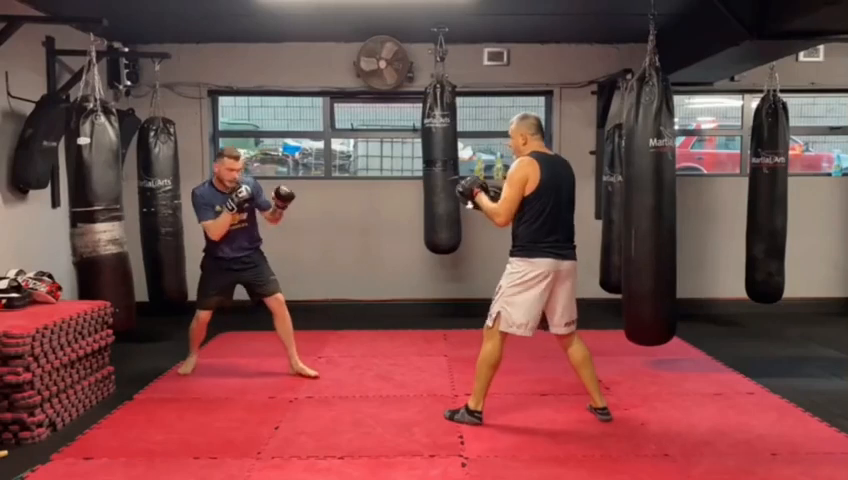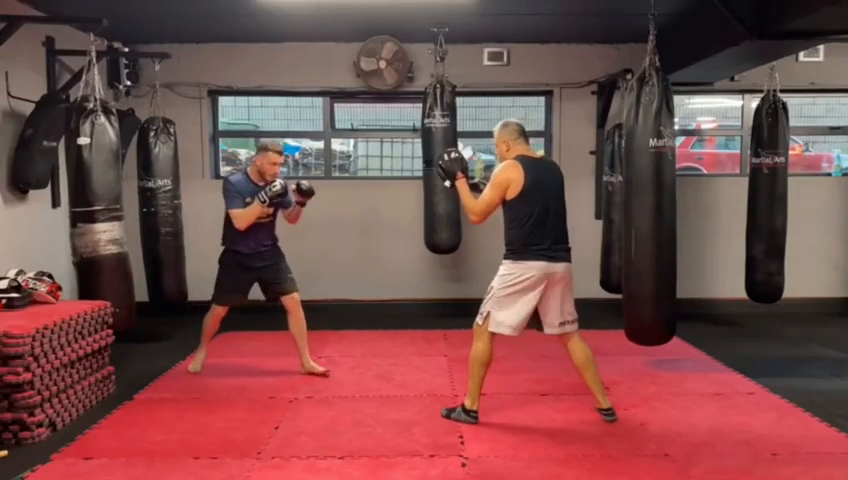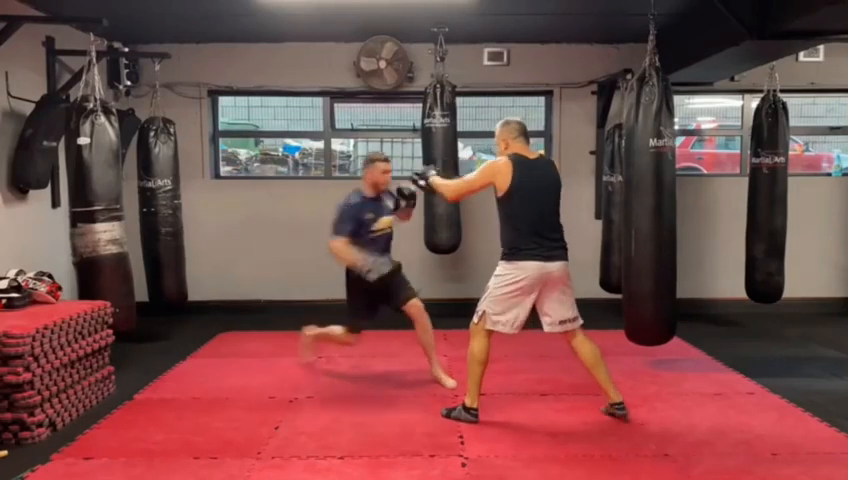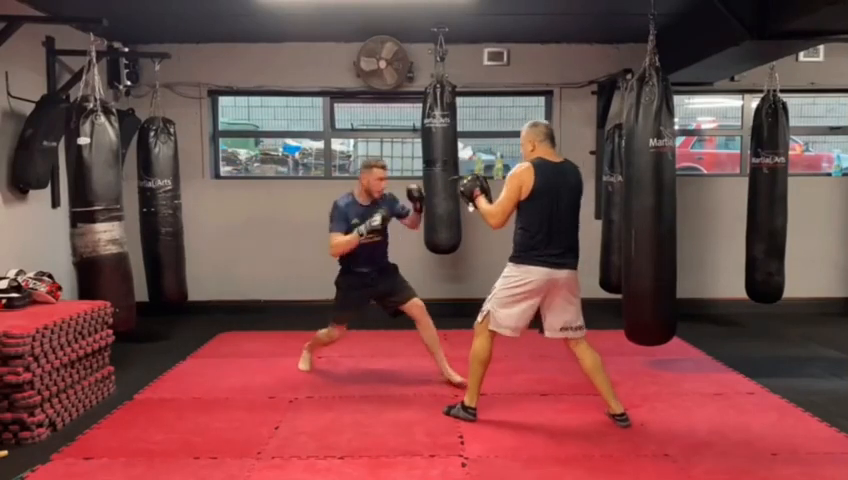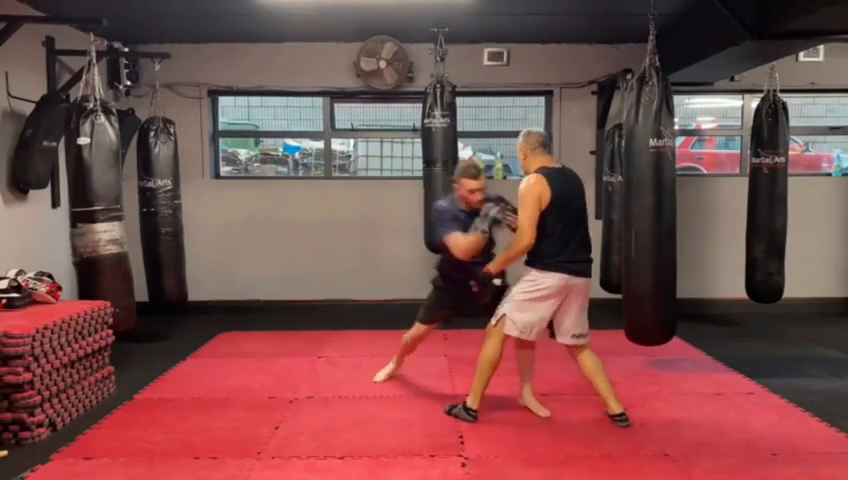
dt=0.7s
person 1, frame 1
left shoulder: (524, 166)
right shoulder: (564, 166)
left elbow: (502, 218)
left wrist: (478, 194)
right wrist: (497, 194)
left hip: (530, 262)
right hip: (564, 261)
left knee: (494, 331)
right knee: (568, 335)
left ankle: (474, 408)
right ankle: (600, 404)
person 1, frame 2
left shoulder: (508, 170)
right shoulder: (553, 169)
left elbow: (476, 215)
left wrist: (458, 178)
right wrist: (489, 187)
left hip: (523, 265)
right hip: (559, 263)
left knee: (483, 330)
right knee: (570, 335)
left ankle: (470, 407)
right ankle: (605, 405)
person 1, frame 3
left shoulder: (500, 167)
right shoulder: (550, 167)
left elbow: (452, 192)
left wrist: (430, 178)
left hip: (519, 265)
right hip: (556, 262)
left knee: (481, 330)
right knee: (575, 333)
left ankle: (470, 406)
right ankle: (615, 400)
person 1, frame 4
left shoulder: (523, 172)
right shoulder: (574, 173)
left elbow: (496, 219)
left wrist: (477, 195)
left hip: (526, 269)
right hip: (565, 270)
left knee: (484, 329)
right knee: (577, 341)
left ankle: (469, 404)
right ankle: (617, 409)
person 1, frame 5
left shoulder: (532, 184)
right shoulder: (573, 178)
left elbow: (526, 240)
left wrist: (490, 268)
left hip: (545, 274)
right hip: (579, 275)
left knee: (496, 332)
right knee: (579, 346)
left ankle: (471, 405)
right ankle: (617, 409)
person 2, frame 1
left shoulder: (250, 185)
right shoulder: (201, 194)
left elbow: (270, 217)
right elbow: (214, 233)
left wrist: (279, 206)
right wrist: (232, 205)
left hip: (251, 258)
right hip: (218, 262)
left knee: (278, 302)
right knee: (203, 315)
left ankle: (295, 362)
right ankle: (192, 356)
person 2, frame 2
left shoulder: (276, 183)
right shoulder: (233, 183)
left elbow: (291, 218)
right elbow: (240, 222)
left wrist: (300, 202)
right wrist: (265, 196)
left hip: (269, 255)
right hip: (237, 257)
left knee: (293, 301)
right knee: (218, 310)
left ankle: (307, 361)
right ankle: (202, 351)
person 2, frame 3
left shoulder: (384, 196)
right shoulder: (352, 205)
left elbow: (404, 217)
right elbow: (336, 247)
left wrist: (407, 202)
right wrist: (367, 265)
left hip: (385, 269)
right hip: (362, 275)
left knee: (417, 311)
right knee: (350, 336)
left ankle: (436, 369)
right ankle: (314, 334)
person 2, frame 4
left shoulder: (386, 200)
right shoulder: (341, 206)
left elbow: (413, 224)
right elbow: (335, 249)
left wrist: (417, 206)
right wrist: (363, 230)
left hip: (383, 272)
right hip: (353, 278)
left knee: (418, 309)
right knee: (335, 334)
left ankle: (445, 369)
right ankle: (309, 349)
person 2, frame 5
left shoulder: (491, 203)
right shoulder: (443, 211)
left elbow: (516, 223)
right elbow: (460, 251)
right wrist: (485, 224)
left hip: (486, 278)
right hip: (452, 282)
right knee: (419, 332)
right ankle: (395, 364)
